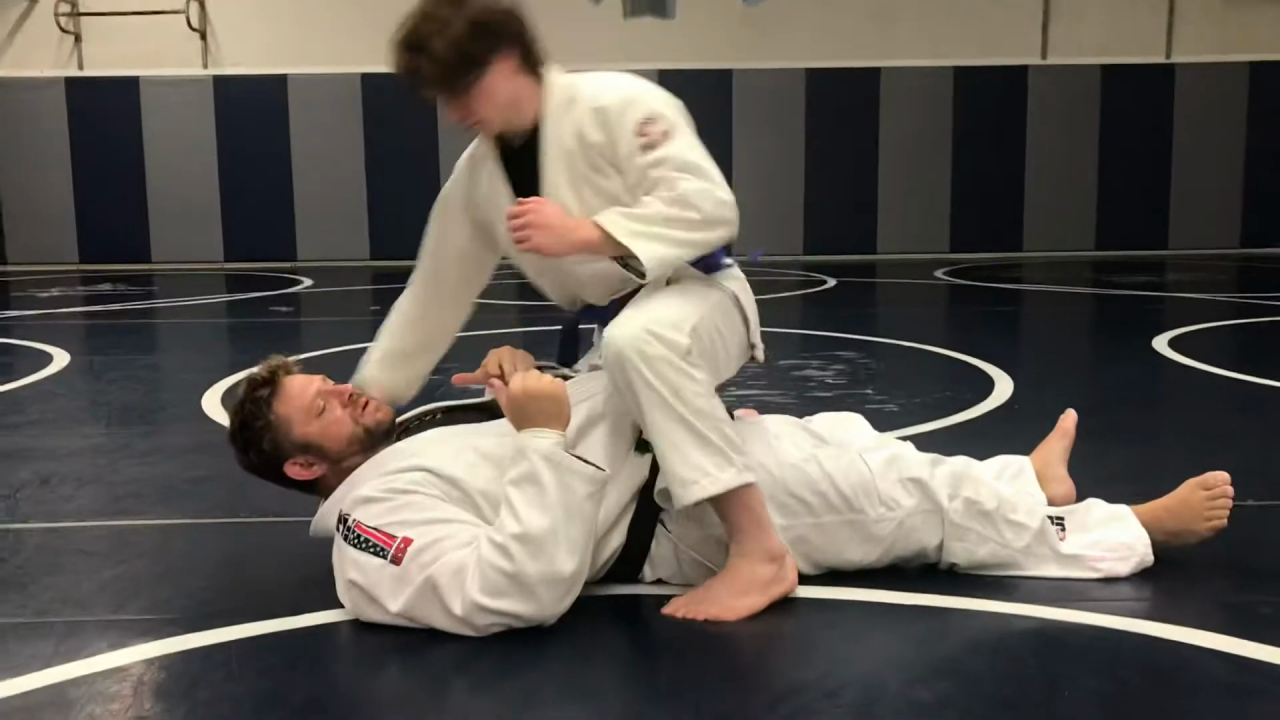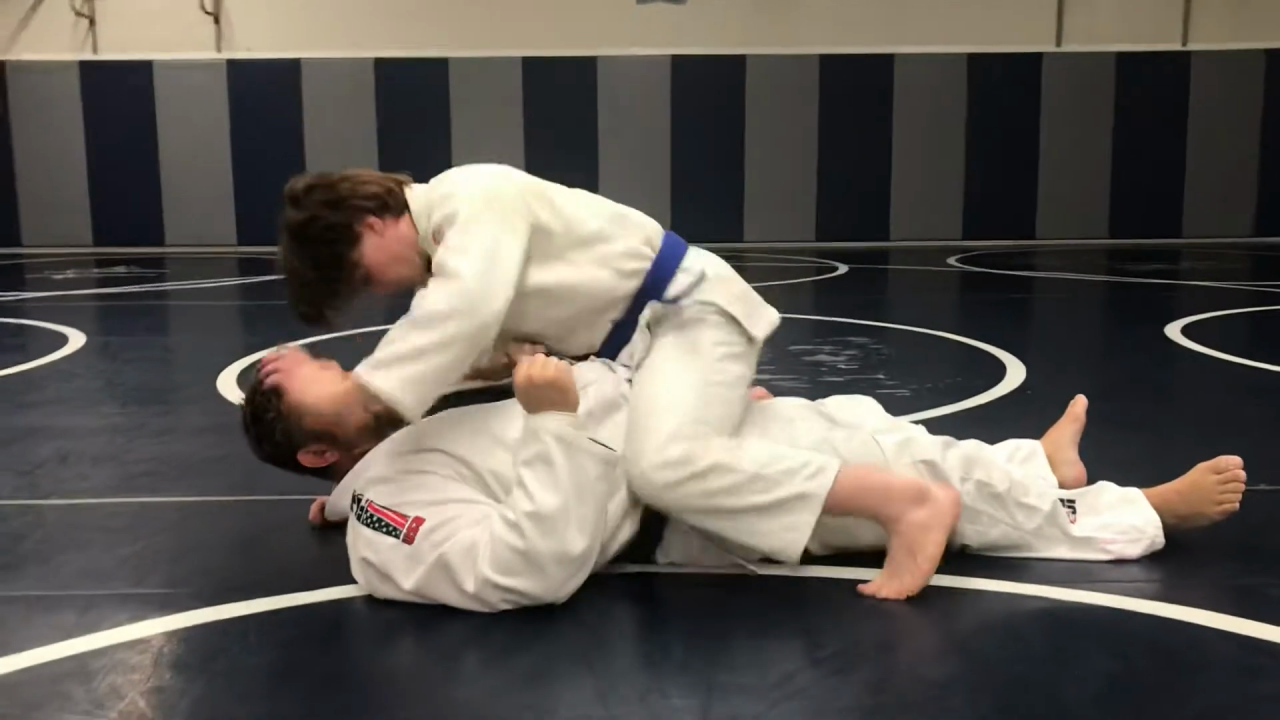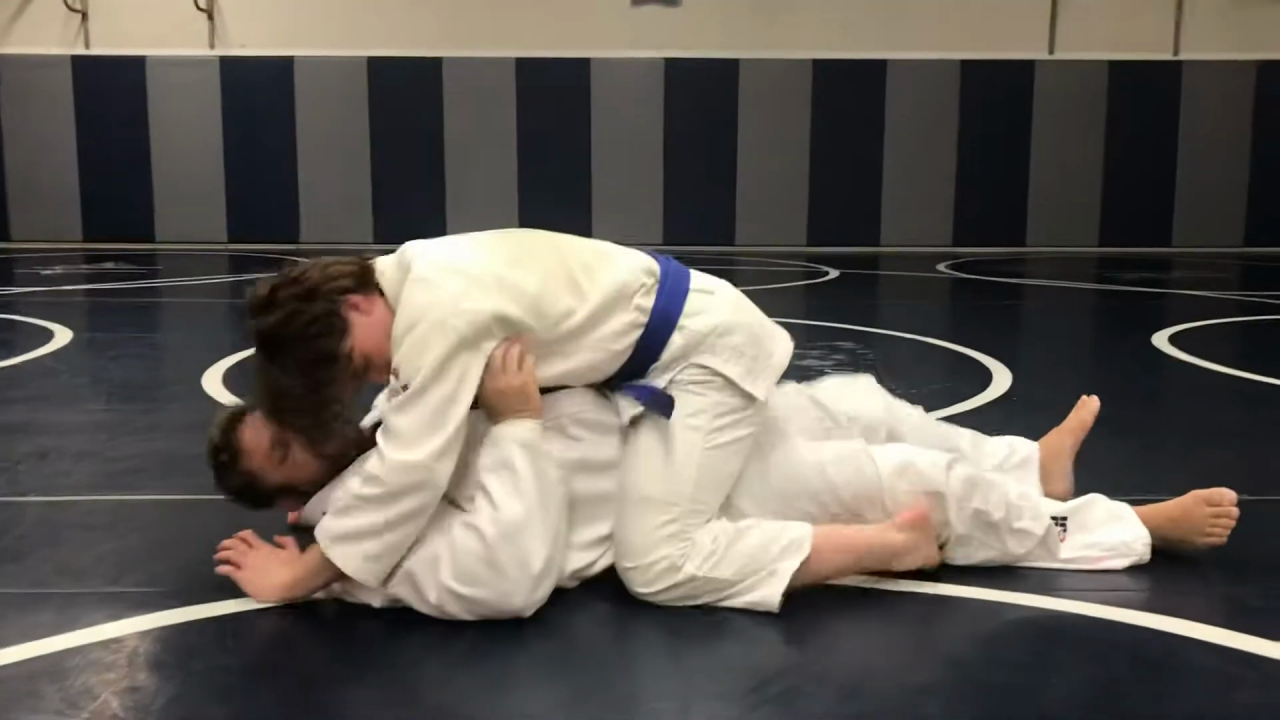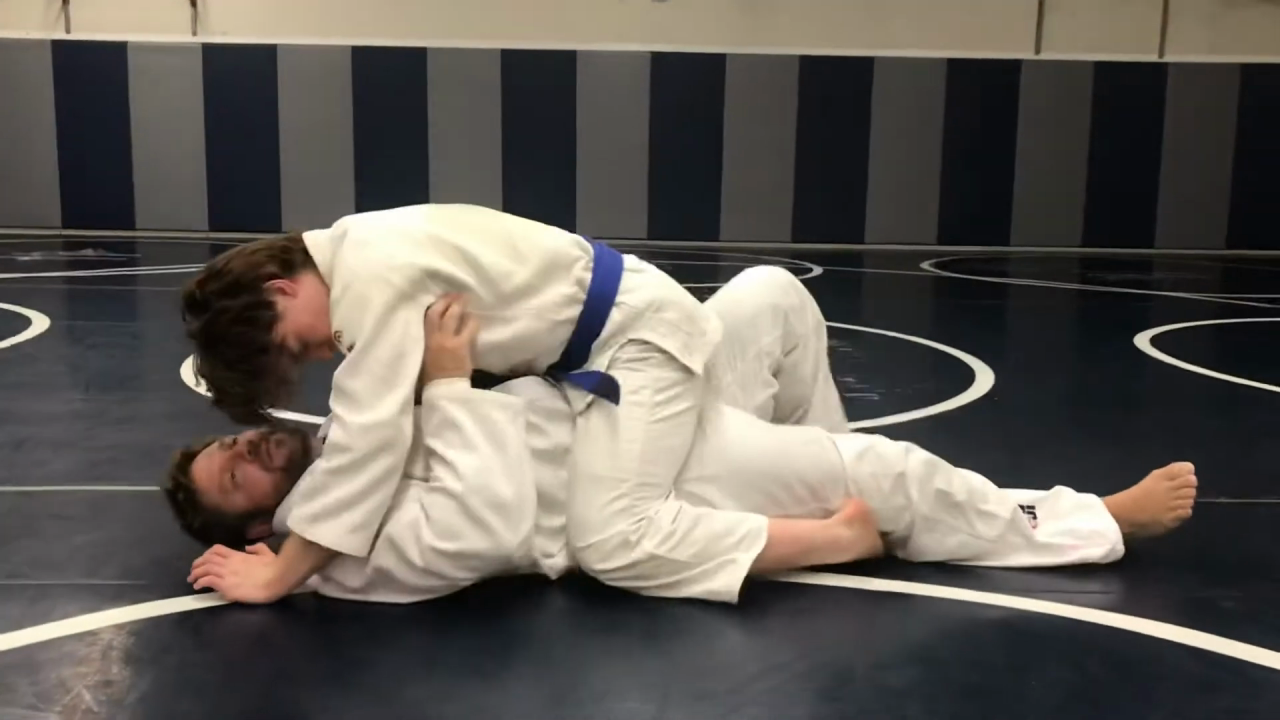
dt=0.5s
person 1, frame 1
left shoulder: (397, 451)
right shoulder: (372, 542)
left elbow: (543, 429)
right elbow: (526, 590)
left wrist: (522, 382)
right wrist: (539, 436)
left hip: (659, 449)
right hip: (683, 521)
left knee: (851, 443)
right knee: (916, 500)
left ankle: (1030, 483)
right ankle: (1138, 527)
person 1, frame 2
left shoulder: (403, 447)
right shoulder: (389, 526)
right elbow: (537, 567)
right wrist: (551, 418)
right hip: (691, 506)
left knee: (859, 421)
right knee: (929, 478)
left ankle: (1038, 465)
right ankle: (1146, 511)
person 1, frame 3
left shoulder: (384, 446)
right elbow: (503, 581)
right wrist: (515, 423)
left knee: (856, 402)
right knee: (925, 487)
left ankle: (1030, 473)
right ankle: (1135, 527)
person 1, frame 4
left shoulder: (343, 451)
right shoulder: (350, 547)
right elbow: (490, 525)
right wrist: (449, 384)
left knee: (768, 295)
right knee: (887, 476)
left ankle: (837, 497)
right ankle: (1098, 521)
person 2, frame 1
left shoulder: (613, 104)
right shoulder: (476, 174)
left elbow: (707, 211)
right elbow: (437, 292)
left wrist: (588, 233)
right wrist: (368, 401)
left hip: (695, 296)
right hip: (612, 329)
left knee: (640, 342)
left ankle: (760, 552)
right ankle: (714, 423)
person 2, frame 2
left shoulder: (470, 197)
right shoulder: (446, 267)
left elbow: (464, 316)
right elbow: (436, 388)
left wrist: (346, 394)
left hip: (688, 307)
right hip: (631, 337)
left knee: (665, 467)
left ankle: (909, 501)
right ankle: (727, 408)
person 2, frame 3
left shoulder: (437, 310)
right shoulder: (408, 278)
left elbow: (407, 472)
left wrist: (291, 579)
left hip: (702, 350)
right hip: (671, 332)
left knee: (656, 565)
person 2, frame 4
left shoulder: (370, 274)
right shoulder: (349, 254)
left elbow: (370, 436)
right elbow: (381, 416)
left wrist: (276, 578)
left hip: (637, 332)
right hip: (596, 333)
left knee: (611, 545)
left ankle: (845, 537)
